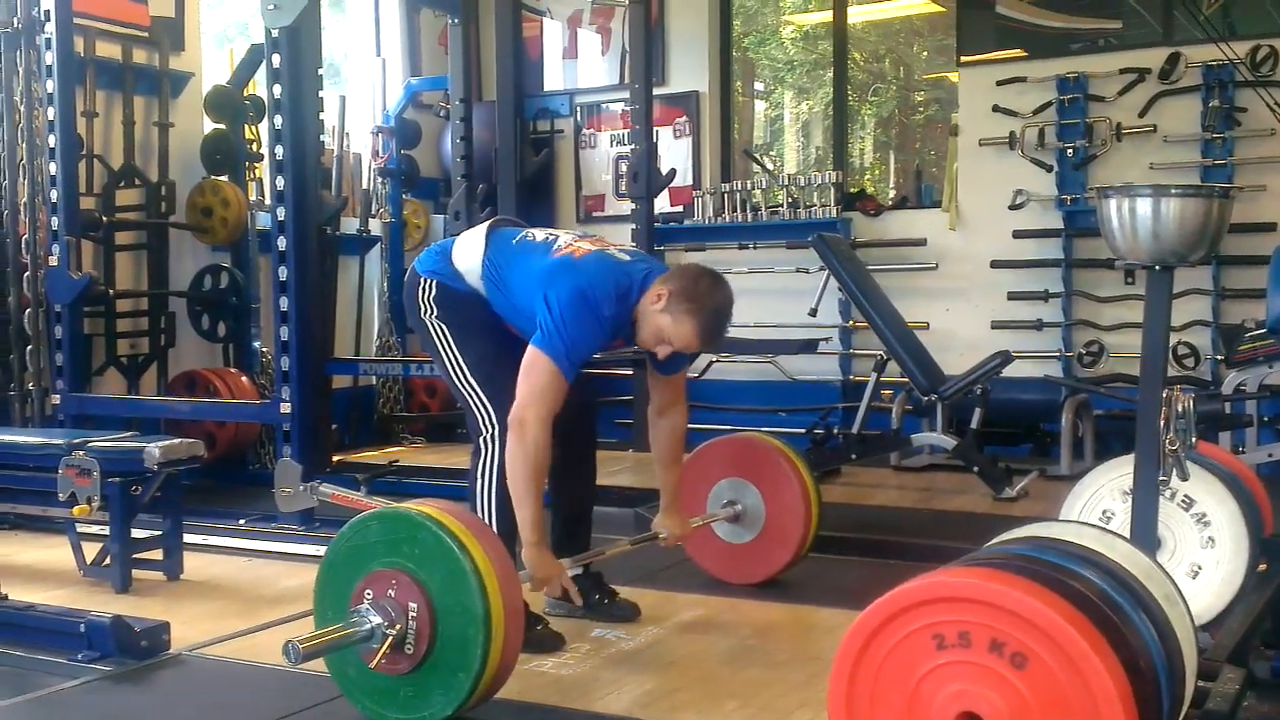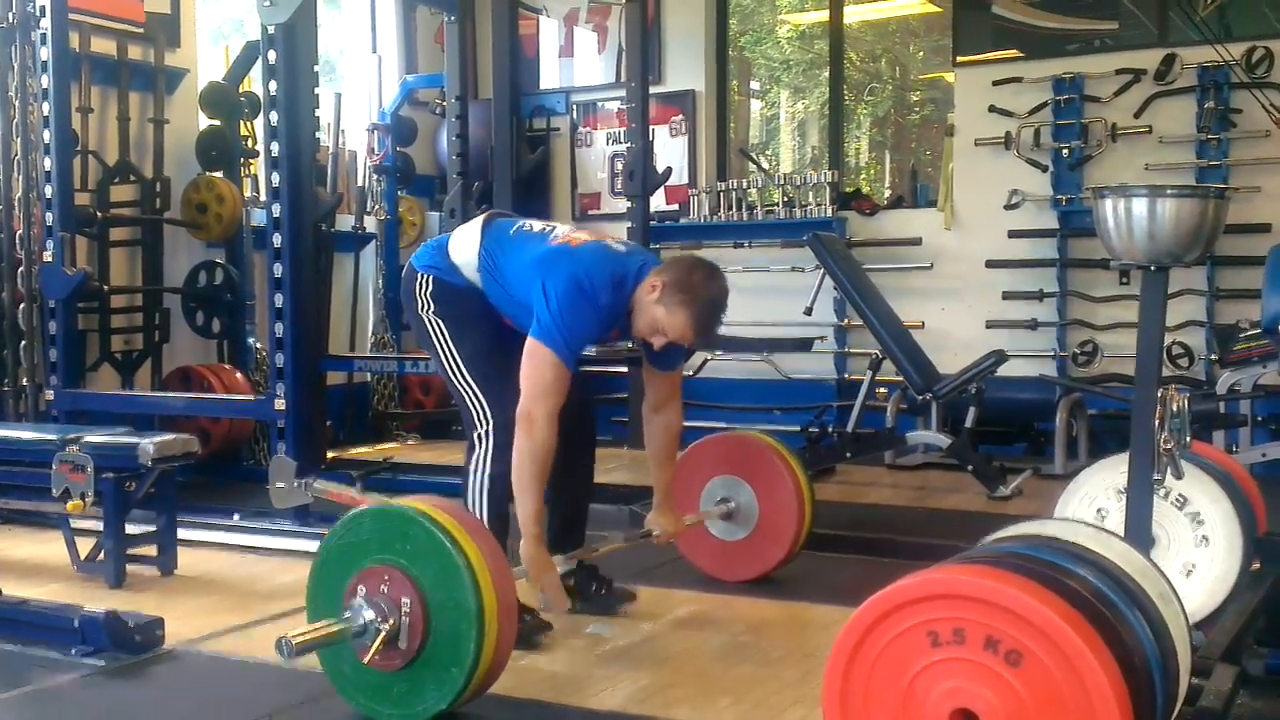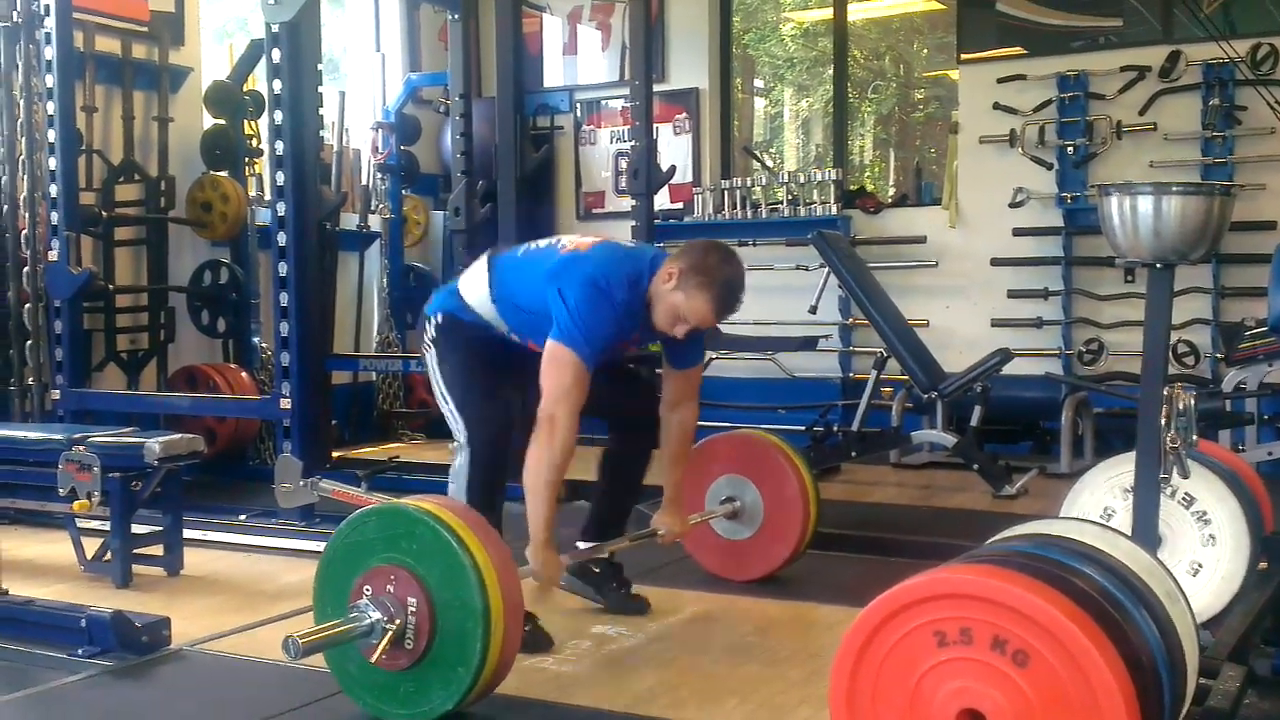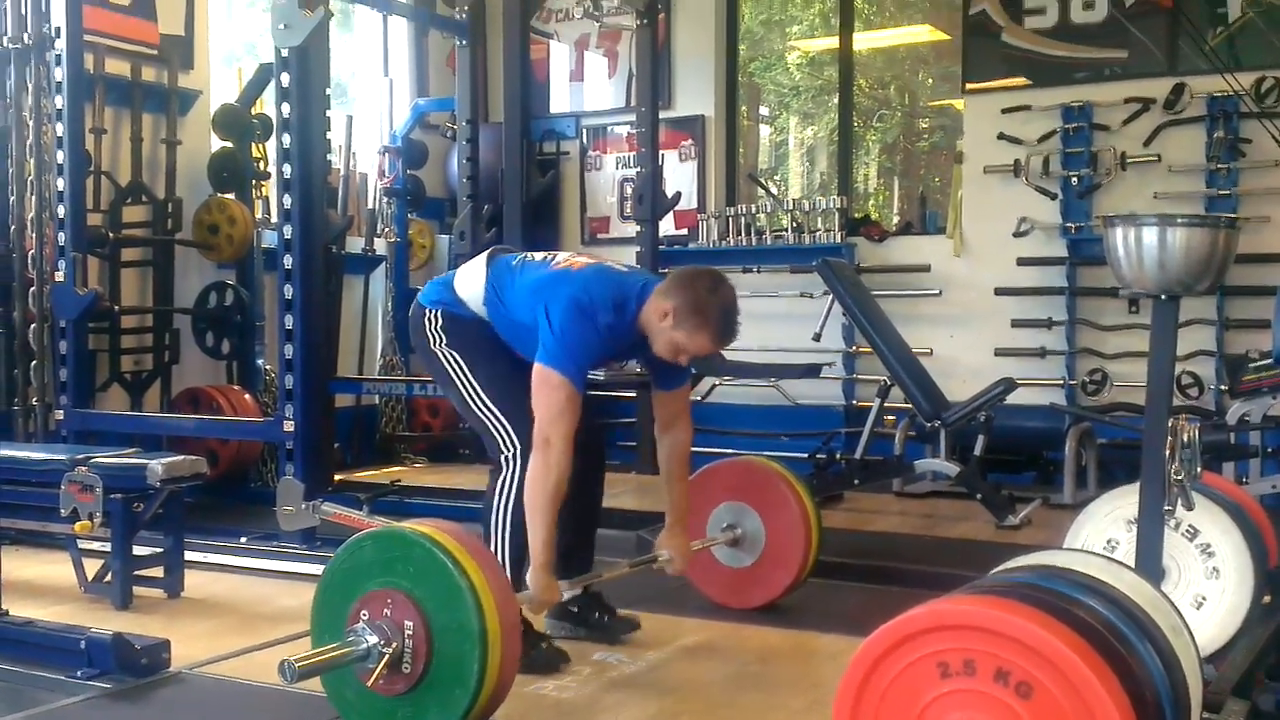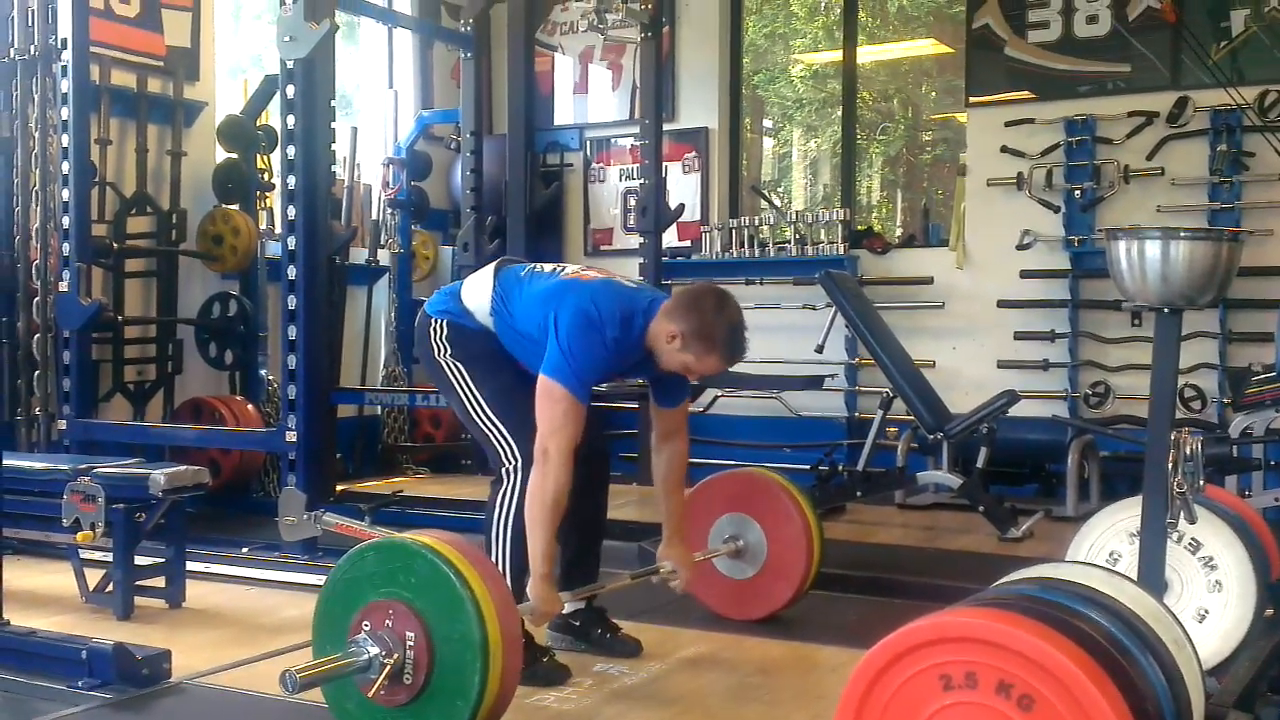
dt=0.4s
person 1, frame 1
left shoulder: (673, 307)
right shoulder: (584, 301)
left elbow: (668, 409)
right elbow: (527, 421)
left wrist: (669, 507)
right wrist: (535, 547)
left hip: (505, 293)
right hip: (448, 287)
left knee: (575, 421)
right knee: (501, 426)
left ankle: (573, 577)
person 1, frame 2
left shoulder: (670, 301)
right shoulder: (579, 291)
left elbow: (662, 406)
right elbow: (534, 417)
left wrist: (663, 505)
right wrist: (533, 544)
left hip: (503, 294)
right hip: (446, 283)
left knee: (575, 417)
right knee: (499, 423)
left ankle: (569, 574)
person 1, frame 3
left shoulder: (686, 299)
right shoulder: (596, 289)
left elbow: (679, 405)
right elbow: (556, 419)
left wrist: (671, 504)
right wrist: (541, 544)
left hip: (530, 333)
right hip: (464, 323)
left knee: (641, 412)
right knee: (486, 439)
left ankle: (593, 560)
person 1, frame 4
left shoulder: (671, 321)
right shoulder: (583, 311)
left elbow: (673, 425)
right elbow: (550, 441)
left wrist: (676, 526)
right wrist: (541, 568)
left hip: (510, 329)
right hip: (452, 318)
right knee: (523, 447)
left ankle: (573, 601)
person 1, frame 5
left shoulder: (671, 332)
right shoulder: (591, 326)
left elbow: (669, 440)
right elbow: (551, 452)
left wrist: (674, 539)
right wrist: (541, 578)
left hip: (514, 339)
right hip: (458, 328)
right knee: (522, 460)
left ankle: (575, 614)
